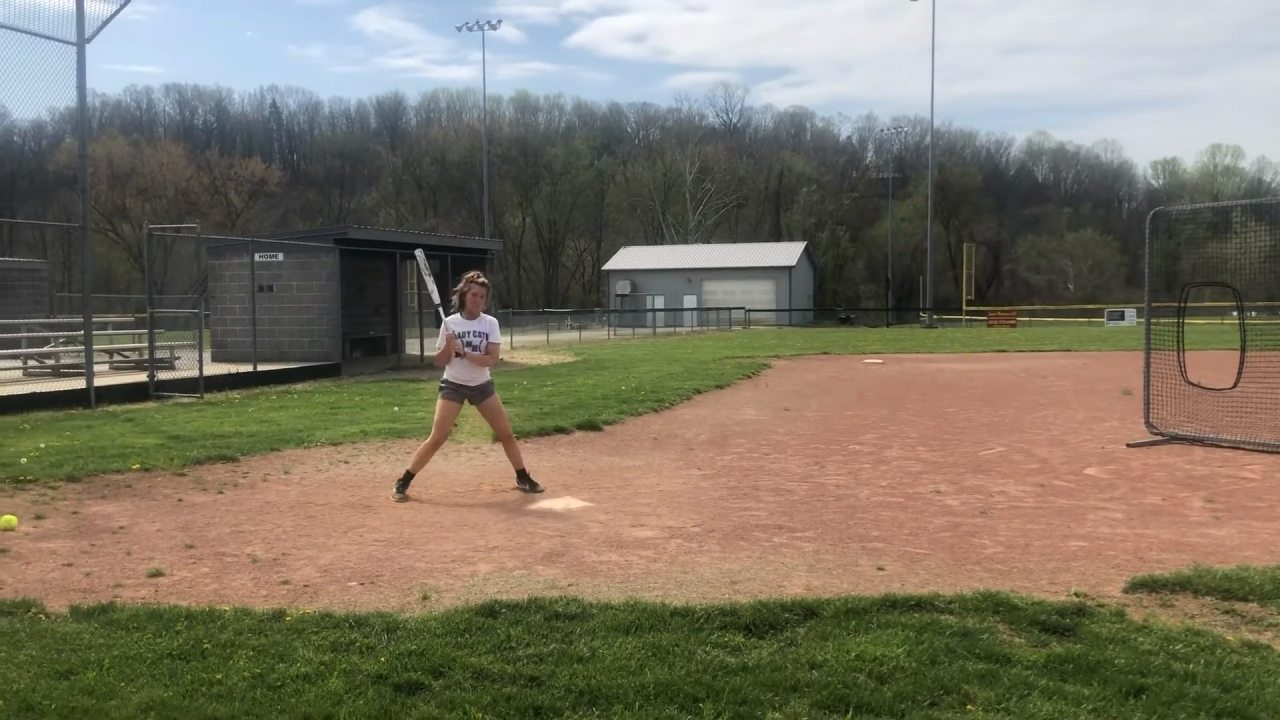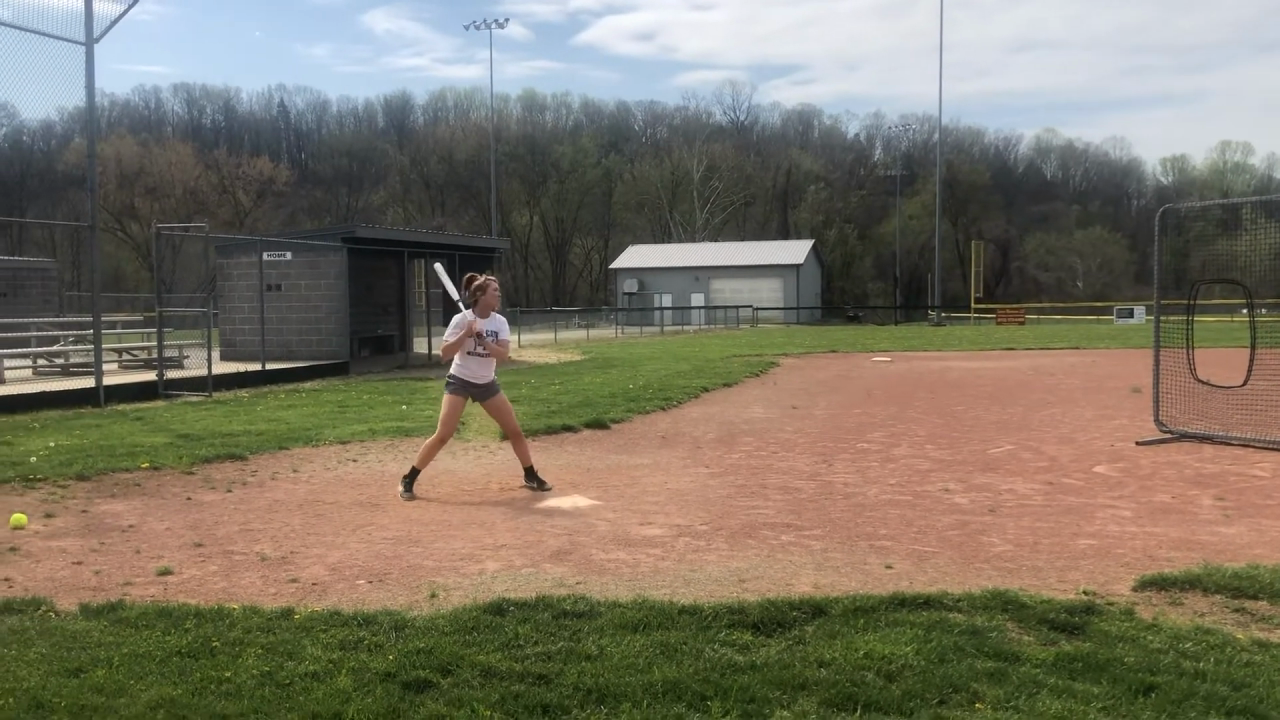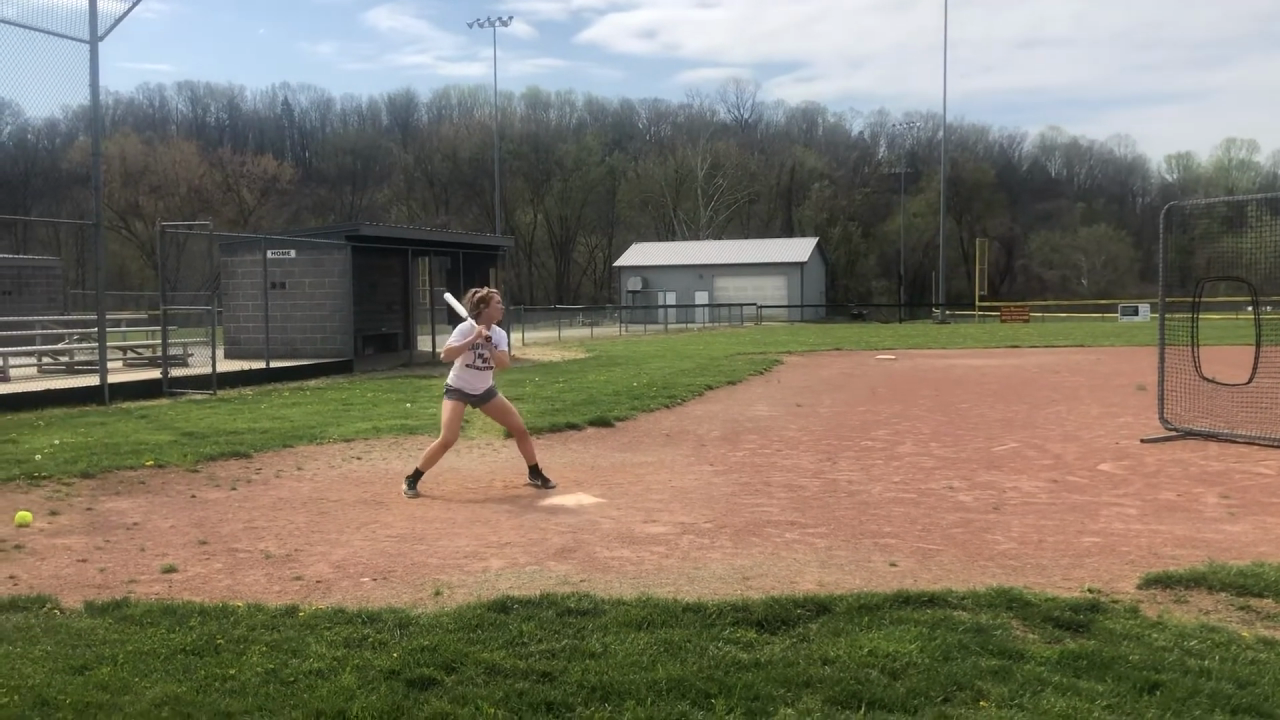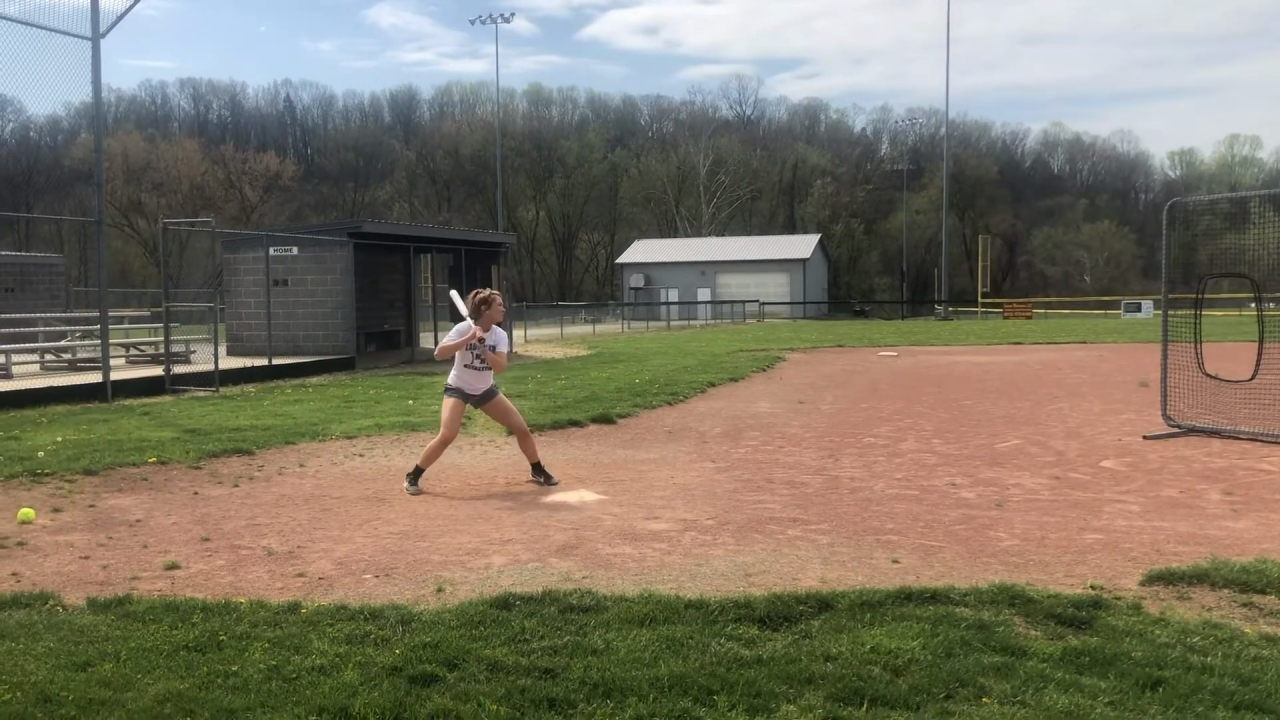
dt=0.2s
person 1, frame 1
left shoulder: (491, 323)
right shoulder: (451, 322)
left elbow: (492, 359)
right elbow: (440, 361)
left wrist: (464, 353)
right wrist: (448, 348)
left hip: (482, 386)
right hip: (453, 386)
left knee: (507, 434)
right knee: (437, 439)
left ankle: (523, 478)
right ankle: (403, 482)
person 1, frame 2
left shoulder: (500, 322)
right shoulder: (461, 319)
left elbow: (504, 354)
right elbow: (445, 354)
left wrist: (483, 340)
right wrist: (465, 334)
left hip: (487, 384)
right hip: (459, 382)
left knee: (515, 430)
right knee: (443, 435)
left ankle: (531, 476)
right ankle: (408, 480)
person 1, frame 3
left shoulder: (500, 334)
right shoulder: (465, 329)
left elbow: (504, 364)
right elbow: (445, 356)
left wrist: (488, 346)
right wrist: (474, 339)
left hip: (485, 391)
right hip: (458, 390)
left knee: (521, 429)
right knee: (447, 439)
left ankle: (535, 474)
right ankle: (411, 479)
person 1, frame 4
left shoulder: (500, 335)
right shoulder: (463, 328)
left elbow: (501, 366)
right elbow: (439, 354)
left wrist: (483, 348)
right wrist: (469, 339)
left hip: (486, 390)
right hip: (458, 389)
left knee: (522, 429)
right knee: (446, 436)
left ankle: (538, 471)
right ankle: (413, 476)
